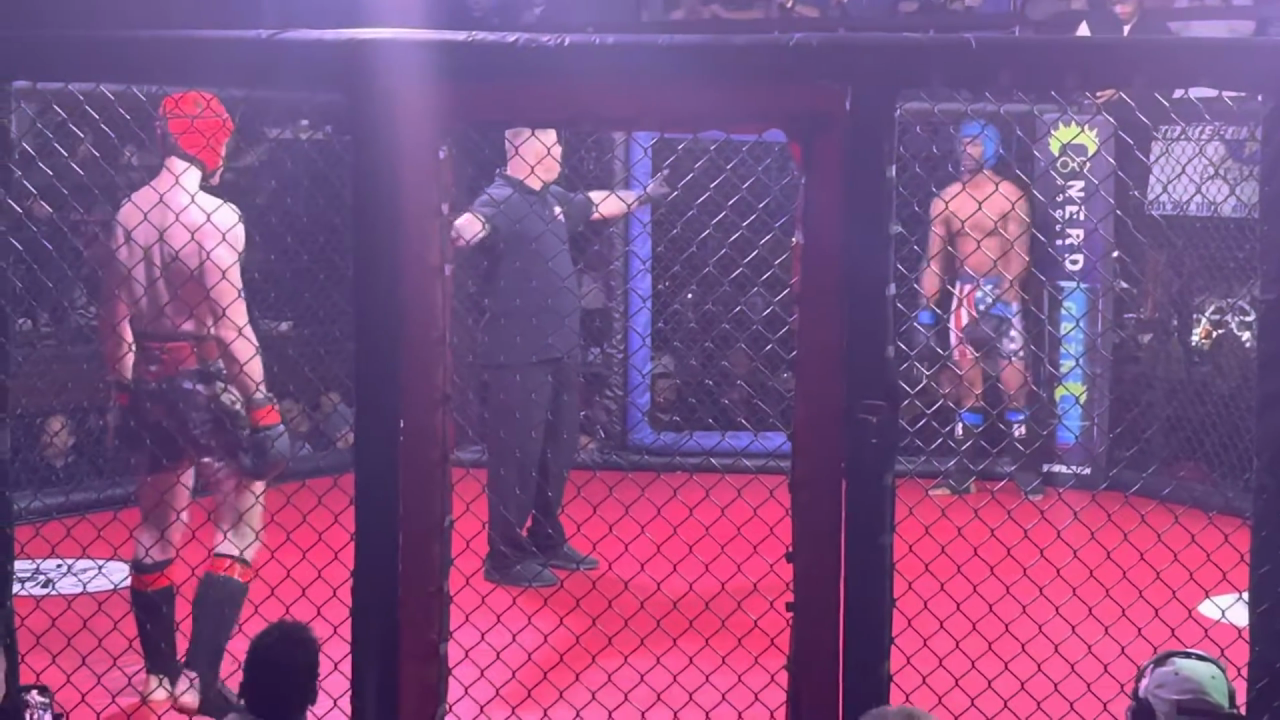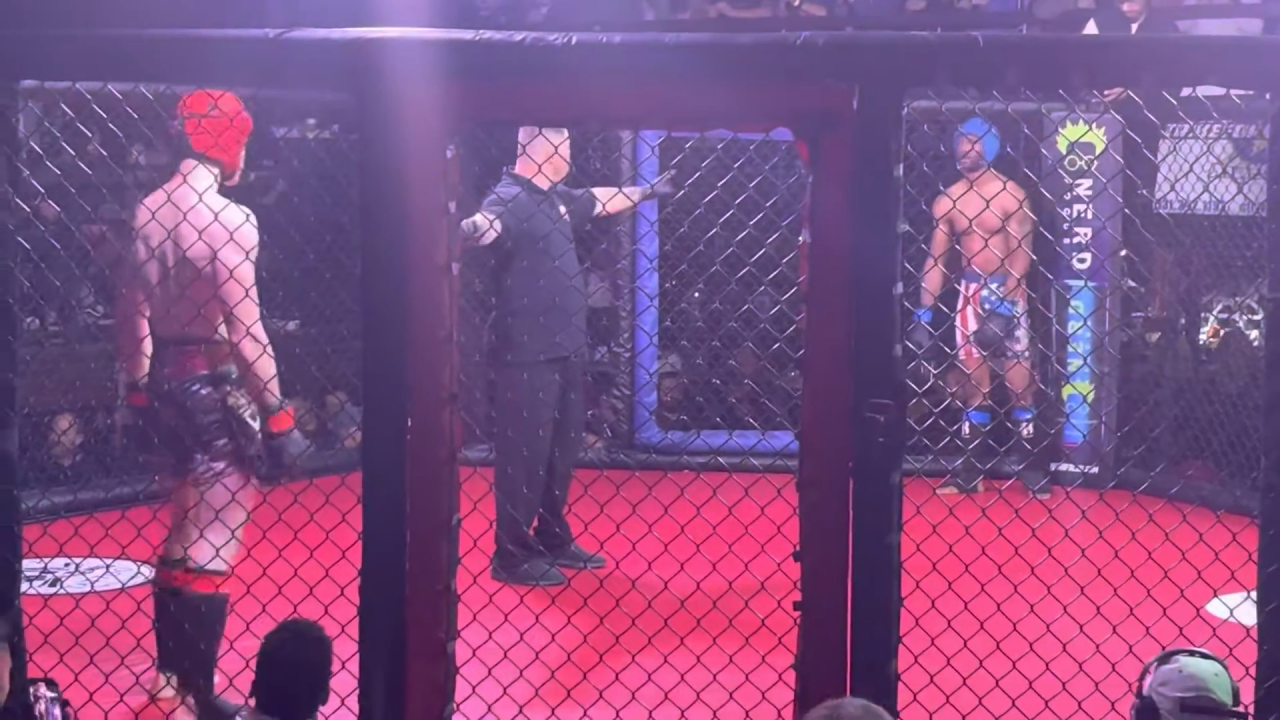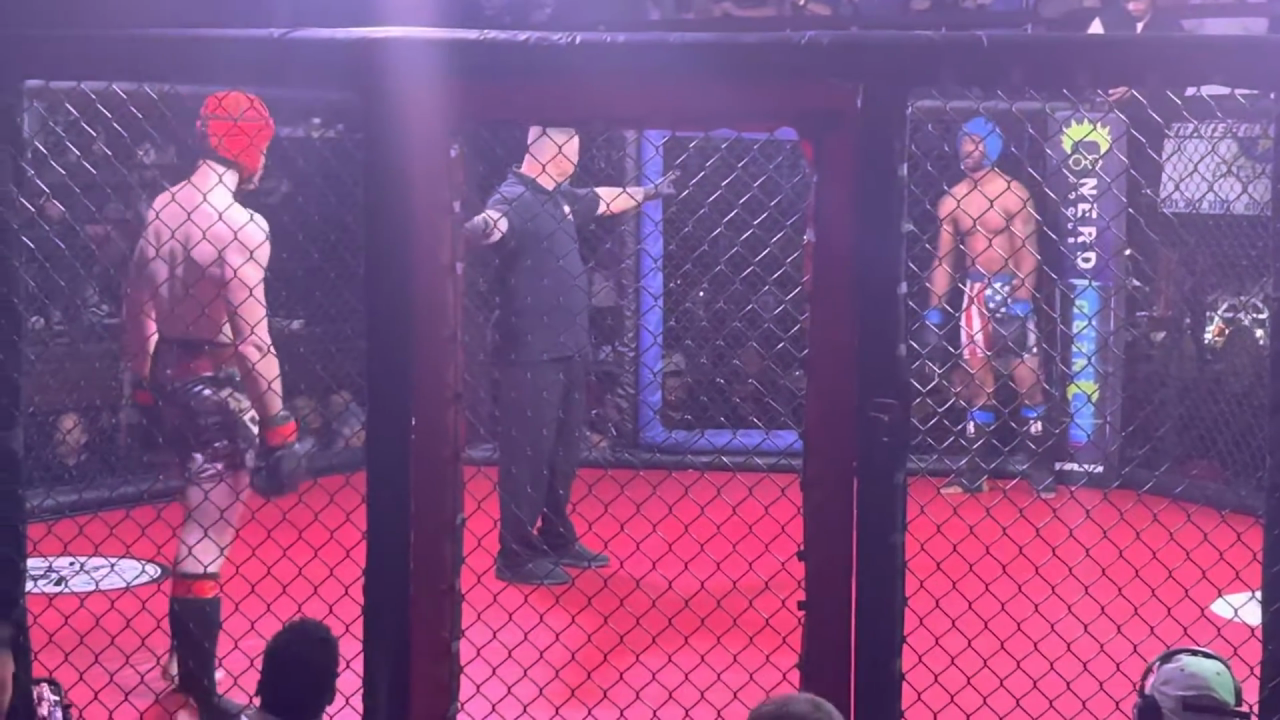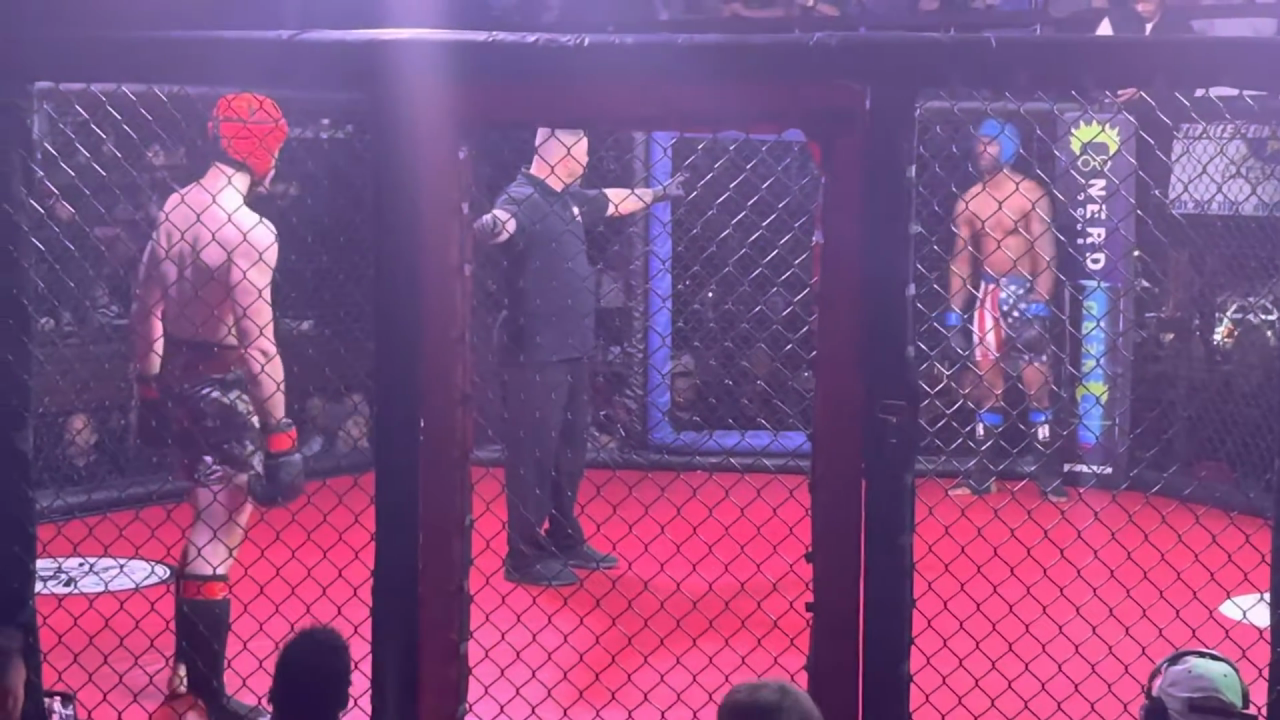
dt=0.2s
person 1, frame 1
left shoulder: (130, 211)
right shoulder: (216, 215)
left elbow: (114, 317)
right elbow: (232, 329)
left wrist: (125, 391)
right wrist: (264, 411)
left hip: (149, 380)
right hip: (202, 381)
left knee: (157, 529)
right knee: (242, 526)
person 1, frame 2
left shoulder: (148, 210)
right shoulder: (229, 219)
left elbow: (131, 315)
right elbow: (246, 333)
left wrist: (139, 394)
right wrist: (278, 416)
left hip: (166, 380)
right hip: (214, 384)
left knee: (187, 527)
right knee: (216, 540)
left ankle: (173, 669)
person 1, frame 3
left shoulder: (162, 207)
right shoulder: (241, 225)
left elbow: (138, 310)
right elbow: (252, 341)
left wrist: (143, 389)
right wrist: (278, 427)
left hip: (169, 377)
right hip: (216, 386)
left knee: (199, 530)
right knee: (207, 543)
left ankle: (184, 662)
person 1, frame 4
left shoulder: (175, 207)
right shoulder: (250, 229)
left elbow: (146, 308)
right elbow: (257, 347)
left wrist: (149, 387)
right wrist: (280, 439)
left hip: (177, 378)
right hip: (222, 385)
left knee: (208, 529)
right knee: (215, 542)
left ankle: (189, 661)
person 2, frame 1
left shoulder: (552, 198)
right shoulder: (498, 201)
left elbow: (594, 205)
right elbow: (472, 224)
left wrist: (641, 196)
right wrist: (457, 230)
left hip: (560, 349)
right hip: (518, 355)
left knee: (558, 448)
right knee: (518, 454)
left ankle: (547, 540)
right ankle: (506, 556)
person 2, frame 2
left shoulder: (556, 197)
right shoulder: (507, 199)
left elbow: (599, 201)
right elbow: (486, 223)
left wrist: (644, 192)
right wrist: (471, 230)
left hip: (565, 348)
right hip: (526, 353)
left knee: (563, 448)
right knee: (525, 452)
left ankle: (553, 539)
right ankle: (513, 554)
person 2, frame 3
left shoulder: (560, 197)
right shoulder: (514, 198)
left elbow: (603, 201)
right elbow: (494, 221)
left wrist: (648, 192)
right wrist: (480, 228)
left hip: (568, 348)
right hip: (530, 354)
left knee: (564, 448)
right knee: (529, 451)
left ankle: (558, 539)
right ankle: (518, 554)
person 2, frame 4
left shoulder: (570, 198)
right shoulder: (522, 198)
left elbow: (611, 201)
right elbow: (503, 221)
left wrist: (658, 194)
right wrist: (489, 226)
left hip: (573, 349)
right hip: (536, 355)
left knee: (570, 450)
right knee: (534, 452)
left ankle: (565, 540)
right ankle: (526, 555)
person 3, frame 1
left shoulder: (1011, 196)
right shoulder: (945, 200)
left elbow: (1018, 258)
right elbow: (934, 260)
left wrist: (999, 308)
right wrist: (925, 314)
left hip: (1003, 296)
right hip: (964, 294)
left knee: (1013, 384)
right knee: (967, 385)
left ankle: (1024, 468)
right ankle: (962, 471)
person 3, frame 2
left shoulder: (1013, 195)
right shoulder: (947, 200)
left elbow: (1022, 256)
right elbow: (936, 259)
left wrist: (1004, 307)
right wrist: (924, 313)
left hip: (1008, 293)
right hip: (969, 293)
left knee: (1020, 383)
right knee: (975, 384)
left ankle: (1032, 468)
right ankle: (970, 470)
person 3, frame 3
left shoulder: (1014, 194)
right shoulder: (951, 201)
left elbow: (1029, 255)
right elbow: (943, 260)
left wrist: (1019, 308)
right wrist: (933, 314)
left hip: (1012, 291)
right hip: (974, 293)
left knee: (1028, 380)
right knee: (978, 383)
left ankle: (1039, 467)
right ankle: (975, 470)
person 3, frame 4
left shoulder: (1031, 194)
right shoulder: (968, 201)
left elbow: (1046, 255)
right elbow: (961, 260)
left wrist: (1038, 309)
right wrist: (954, 316)
left hip: (1025, 293)
right hip: (988, 294)
left knee: (1037, 383)
right knee: (987, 384)
left ankle: (1047, 472)
right ankle: (983, 471)
